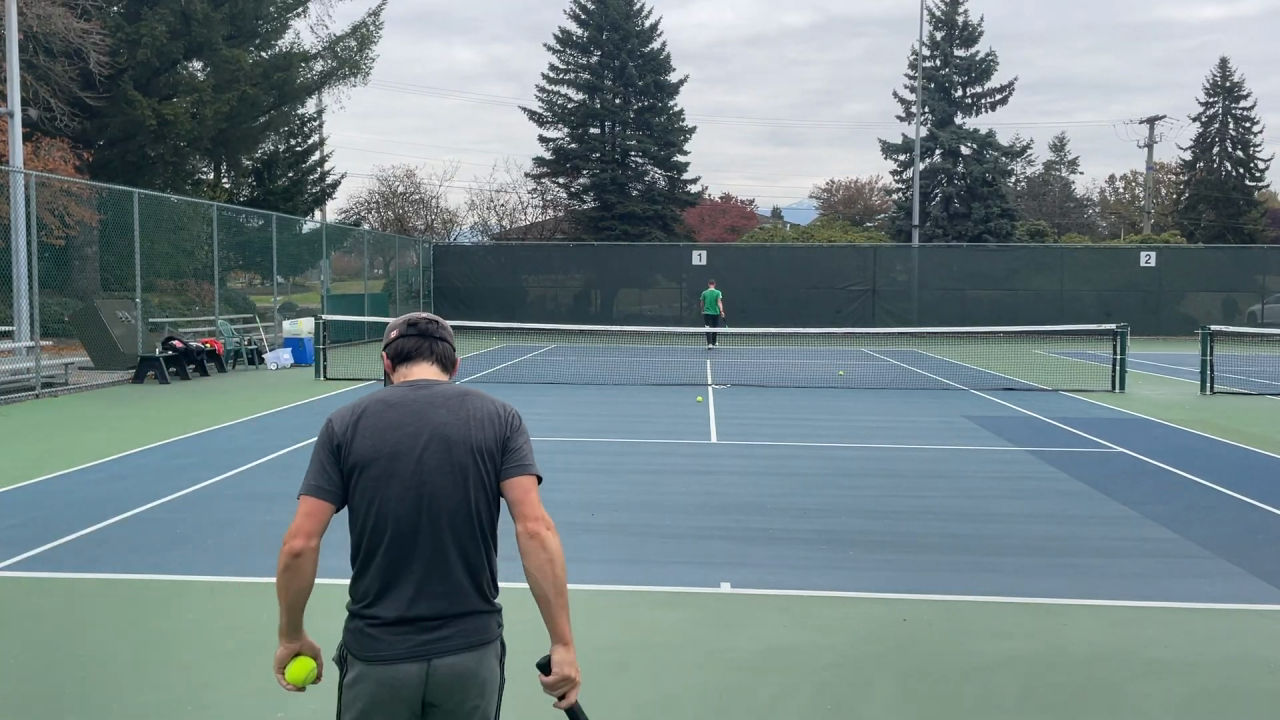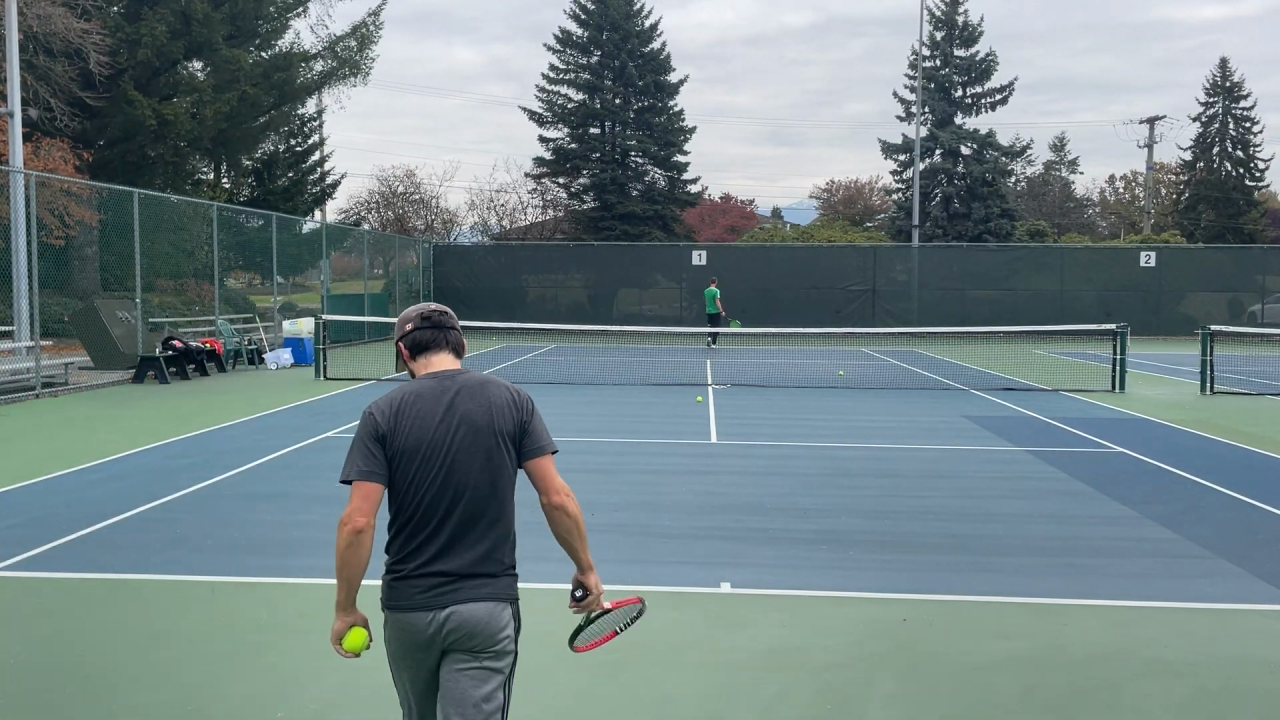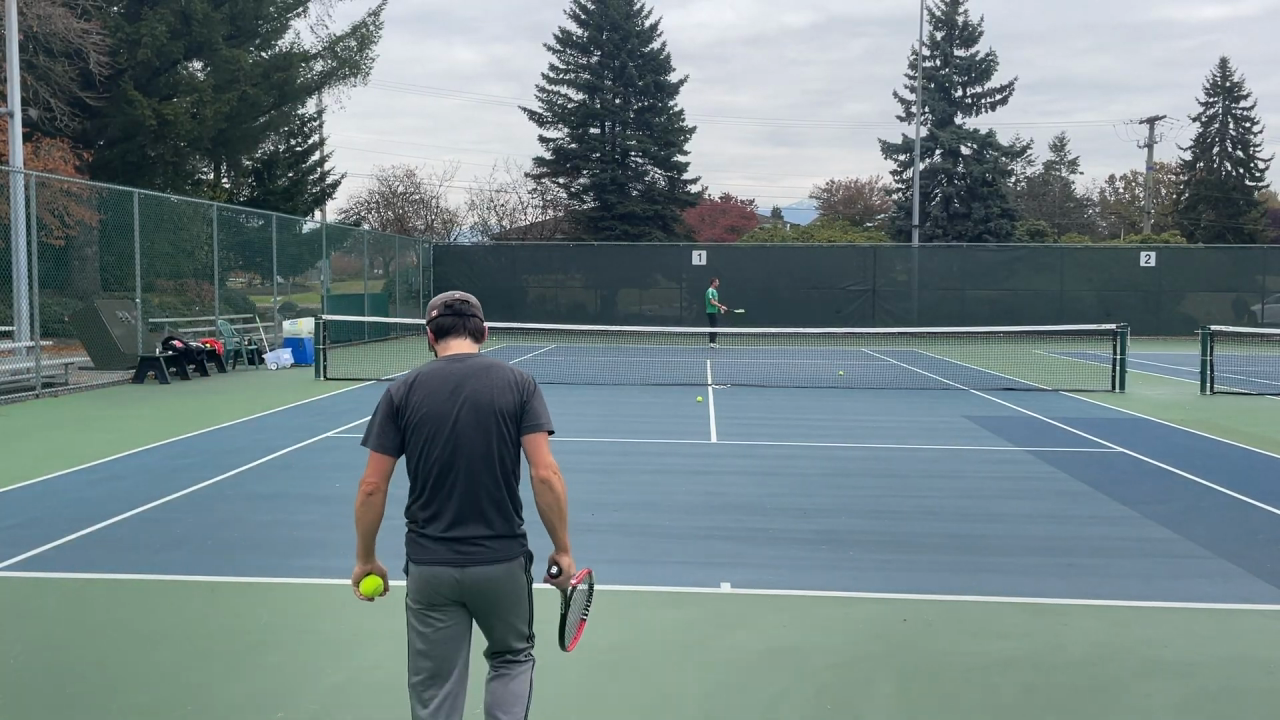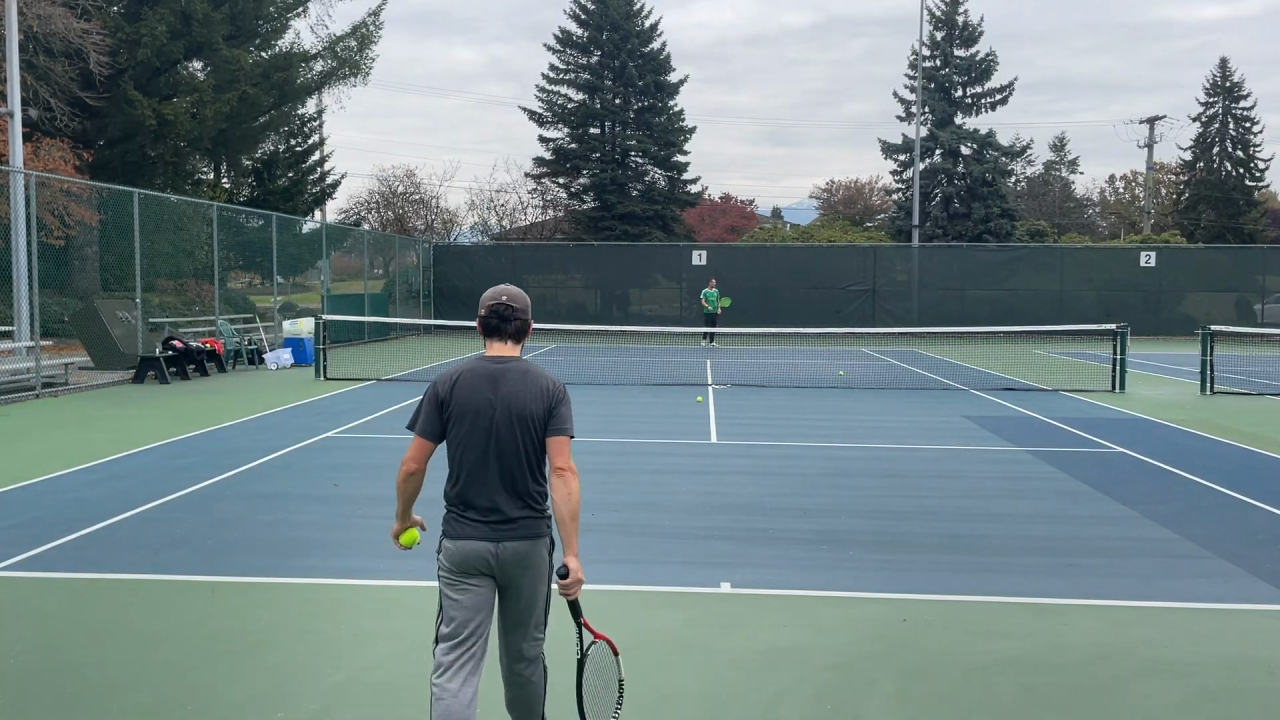
dt=0.3s
person 1, frame 1
left shoulder: (346, 423)
right shoulder: (497, 417)
left elbow: (299, 545)
right elbow: (534, 529)
left wrist: (290, 634)
right wrist: (561, 640)
left hip: (375, 651)
right hip: (470, 650)
person 1, frame 2
left shoulder: (383, 413)
right shoulder: (513, 401)
left elbow: (357, 523)
right elbow: (558, 499)
left wrist: (345, 609)
right wrist: (586, 568)
left hip: (407, 607)
right hip: (488, 606)
person 1, frame 3
left shoulder: (403, 390)
right shoulder: (518, 383)
left elbow: (372, 486)
right elbow: (545, 473)
left wrist: (366, 557)
right wrist: (561, 548)
left hip: (429, 566)
right hip: (501, 561)
right knee: (511, 663)
person 1, frame 4
left shoulder: (448, 383)
right shoulder: (549, 388)
left elbow: (412, 466)
right elbow: (562, 472)
left wrist: (403, 517)
right wrist: (572, 553)
left hip: (462, 543)
right hip: (527, 542)
left knee: (455, 663)
right knee: (525, 648)
